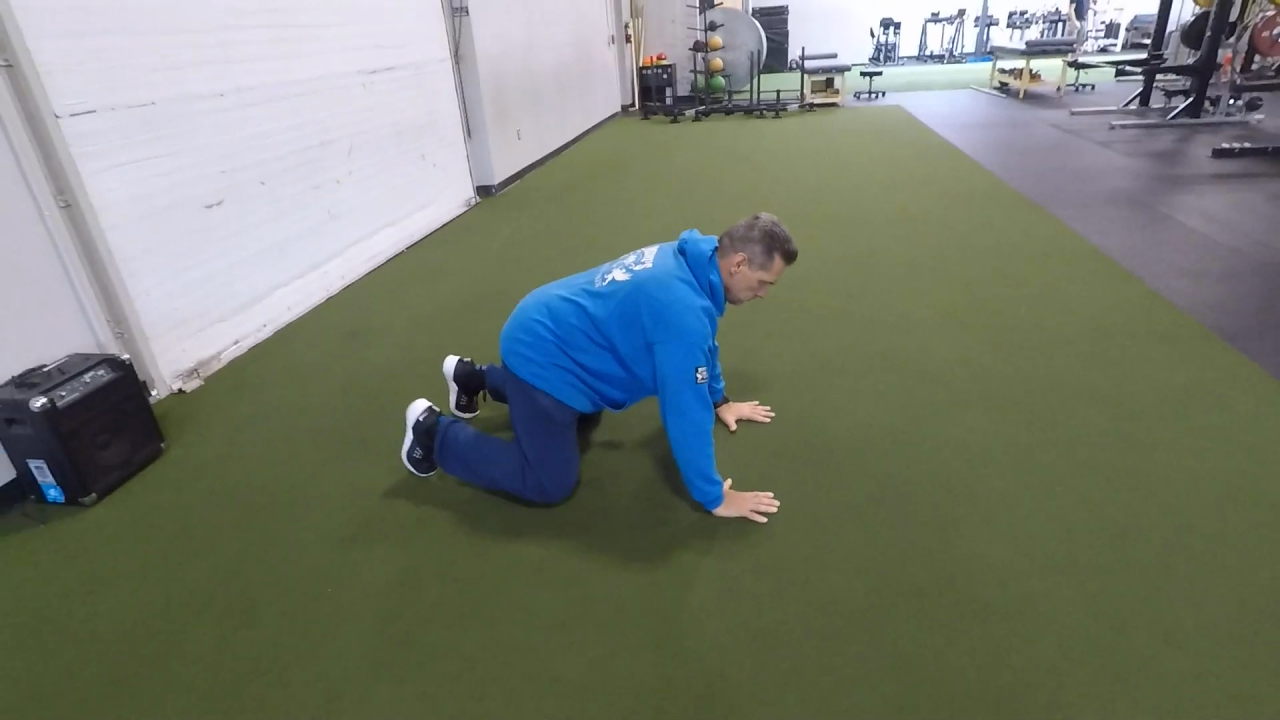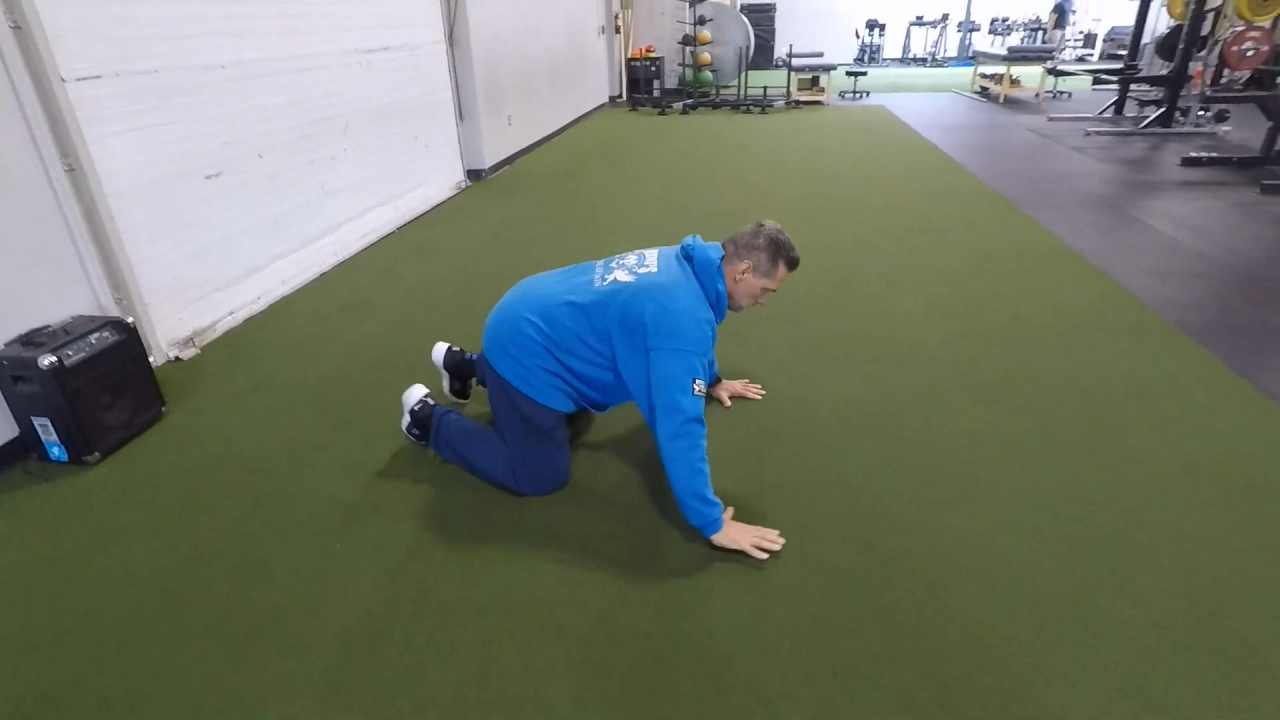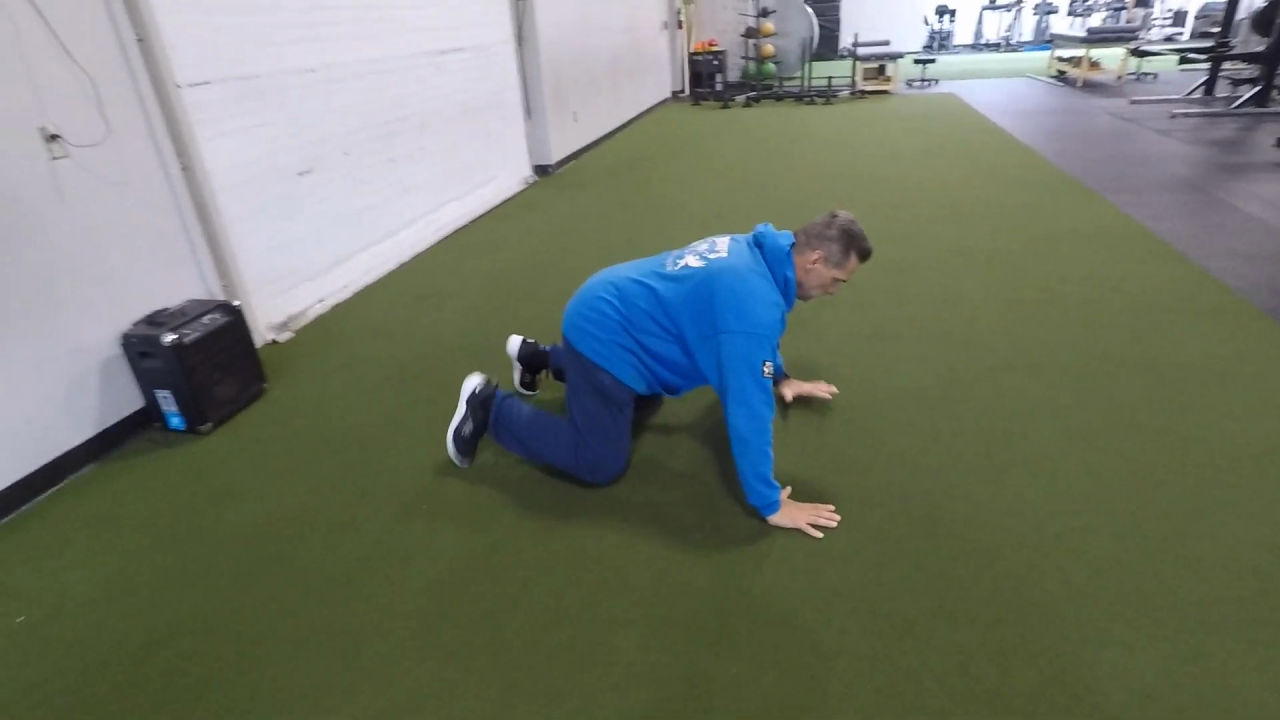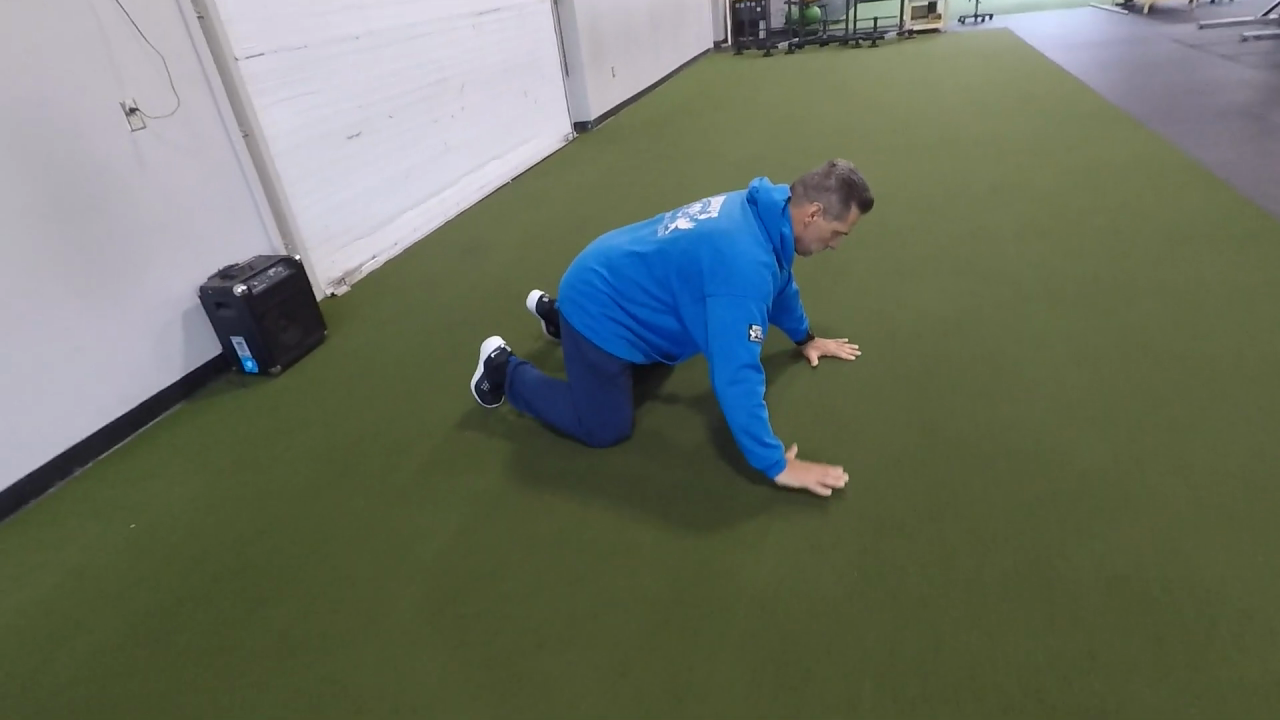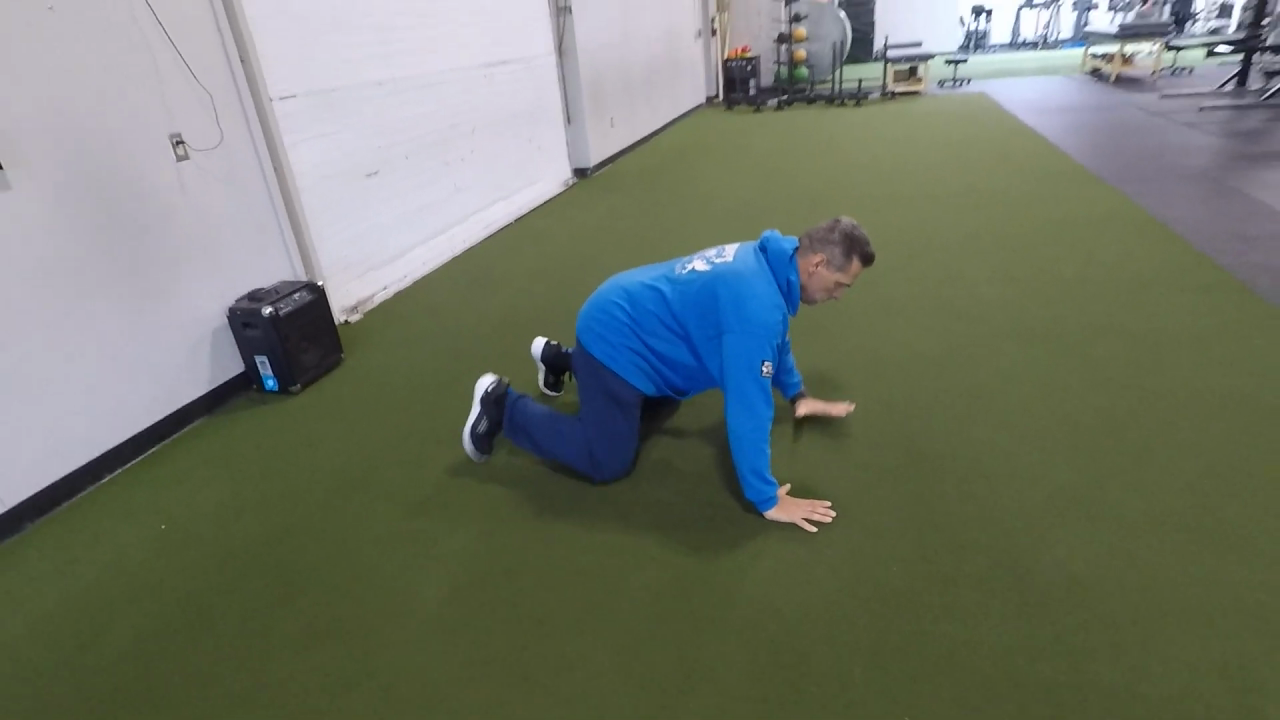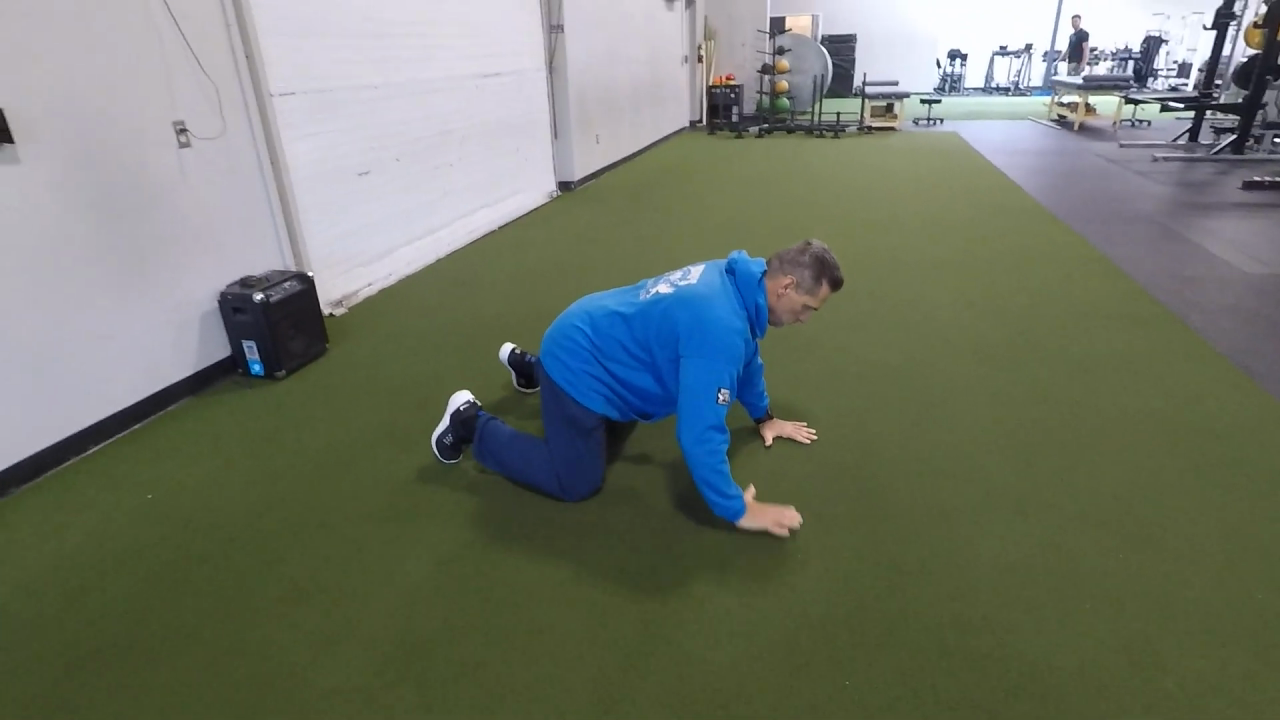
dt=0.7s
person 1, frame 1
left shoulder: (693, 260)
right shoulder: (683, 309)
left elbow: (703, 344)
right elbow: (687, 412)
left wrist: (719, 400)
right wrist: (714, 497)
left hip: (546, 330)
right hip: (542, 356)
left knee: (583, 418)
right knee: (550, 483)
left ankle: (475, 377)
right ankle: (433, 433)
person 1, frame 2
left shoulder: (689, 264)
right shoulder: (684, 316)
right elbow: (680, 428)
left wrist: (711, 379)
right wrist: (714, 523)
left hip: (525, 318)
right hip: (525, 351)
left knee: (572, 423)
right knee: (543, 476)
left ankle: (467, 366)
right ankle: (429, 418)
person 1, frame 3
left shoulder: (760, 252)
right shoulder: (757, 304)
right elbow: (749, 410)
left wrist: (781, 378)
right wrist: (770, 503)
left hip: (608, 309)
right hip: (604, 335)
left knee: (642, 403)
right knee: (599, 464)
left ankle: (538, 357)
right ankle: (487, 405)
person 1, frame 4
left shoulder: (763, 210)
right shoulder: (745, 262)
left elbow: (779, 281)
right elbow: (736, 376)
left wrist: (805, 338)
right wrist: (777, 465)
left hip: (611, 280)
right hip: (598, 309)
left knee: (660, 361)
right knee: (606, 428)
left ankle: (555, 312)
right ankle: (505, 369)
person 1, frame 5
left shoulder: (770, 260)
right shoulder: (758, 306)
left elbow: (774, 342)
right elbow: (748, 410)
left wrist: (798, 396)
right wrist: (767, 499)
left hip: (623, 315)
right hip: (615, 339)
left knee: (660, 404)
right knee: (608, 462)
left ankle: (561, 359)
right ankle: (502, 405)
person 1, frame 6
left shoulder: (738, 280)
right shoulder: (721, 326)
left elbow: (746, 357)
right elbow: (700, 434)
left wrist: (763, 416)
right wrist: (737, 510)
left hip: (590, 336)
right hip: (579, 364)
left knee: (621, 420)
right knee: (577, 483)
left ankle: (528, 365)
right ankle: (471, 423)
